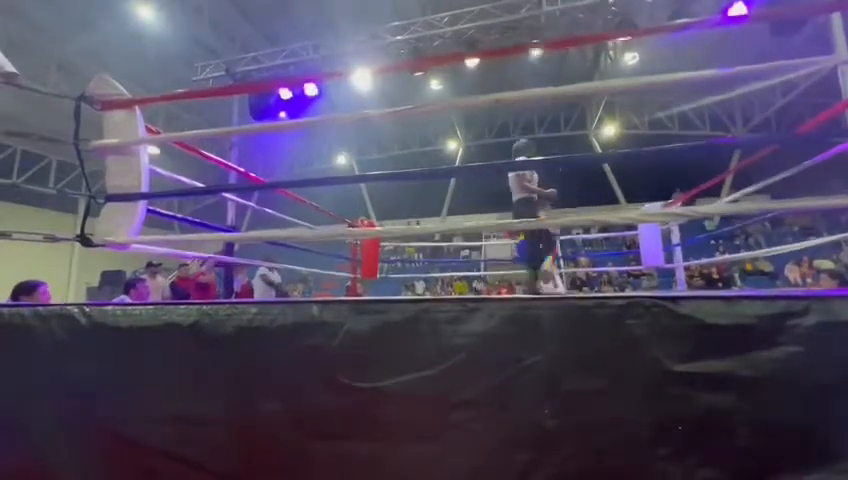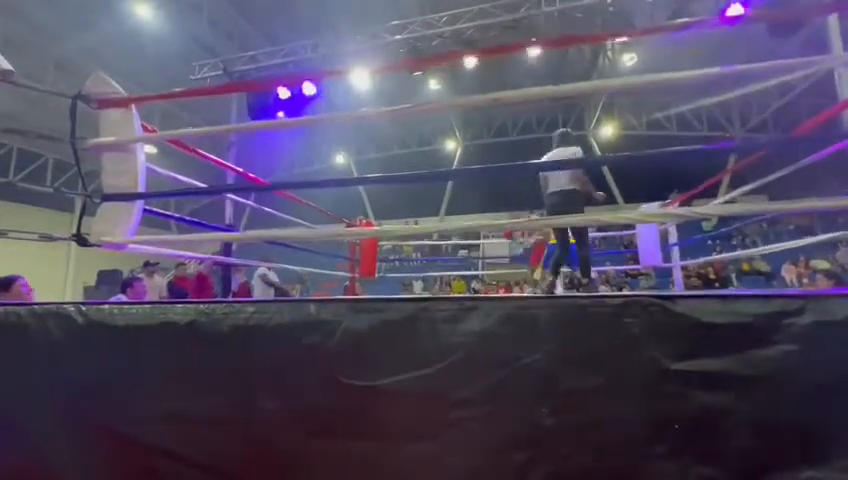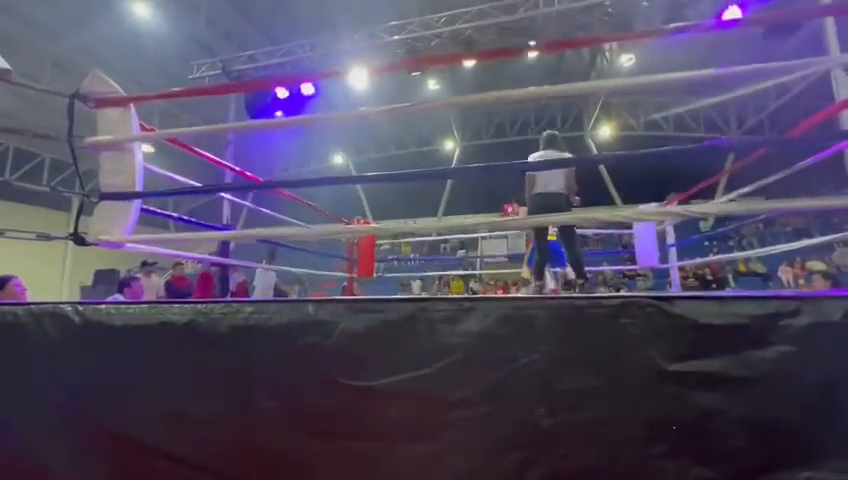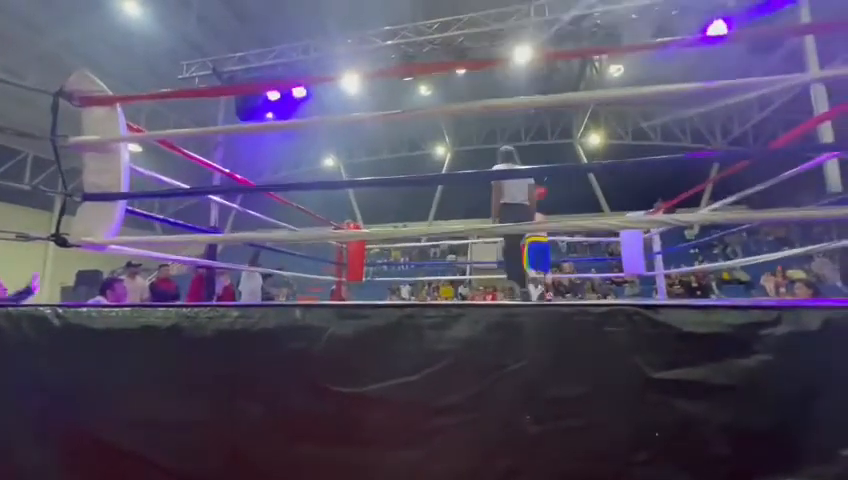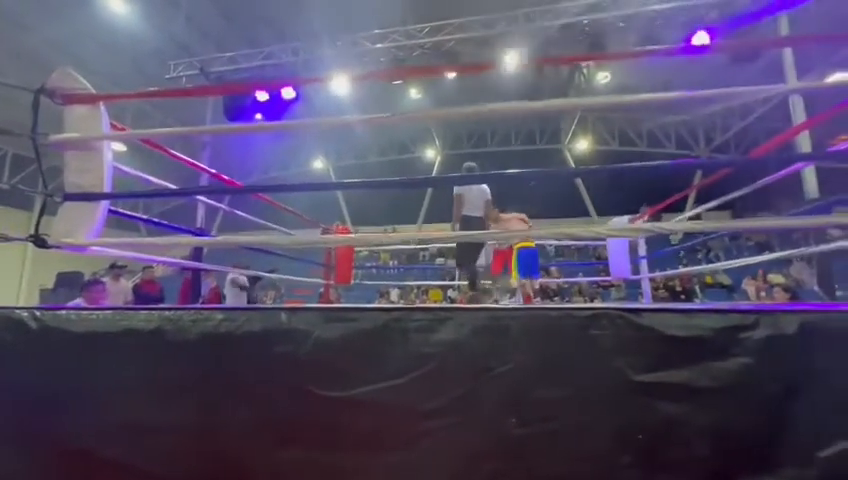
dt=0.5s
person 1, frame 1
right shoulder: (523, 161)
right elbow: (522, 185)
right wrist: (545, 192)
left hip: (522, 208)
right hip: (526, 208)
left knee: (535, 246)
right knee: (547, 242)
left ankle: (532, 283)
person 1, frame 2
left shoulder: (546, 157)
right shoulder: (576, 151)
left elbow: (544, 186)
right elbow: (578, 176)
right wrist: (594, 193)
left hip: (552, 202)
right hip: (571, 199)
left knee: (563, 246)
right knee: (582, 243)
left ankle: (551, 281)
right ankle: (586, 282)
person 1, frame 3
left shoulder: (533, 158)
right shoulder: (566, 157)
left elbow: (528, 187)
right elbow: (570, 184)
left wrist: (530, 207)
right wrist: (572, 199)
left hip: (538, 202)
right hip: (559, 201)
left knee: (541, 247)
right knee: (571, 244)
left ankle: (538, 285)
right ankle: (582, 283)
person 1, frame 4
left shoulder: (498, 169)
left elbow: (497, 195)
right elbow: (533, 197)
left wrist: (494, 216)
right wrist: (531, 215)
left hip: (508, 211)
right hip: (524, 212)
left knee: (513, 252)
right knee: (510, 250)
left ankle: (524, 289)
right ankle: (511, 284)
person 1, frame 5
left shoulder: (460, 184)
right shoulder: (484, 187)
left elbow: (458, 206)
right elbow: (489, 210)
left wrist: (454, 224)
right wrist: (486, 227)
left hip: (467, 222)
right hip: (480, 224)
left knee: (461, 261)
right knee: (471, 261)
left ankle: (474, 290)
right ankle: (474, 290)
